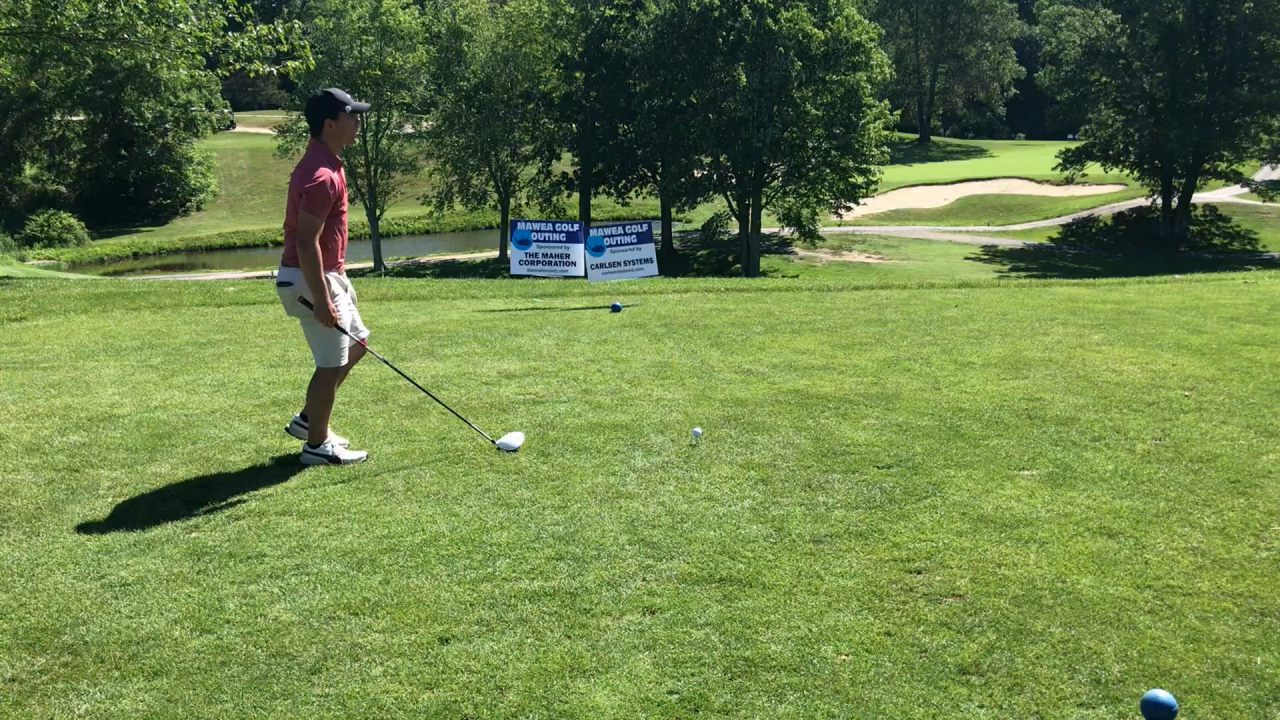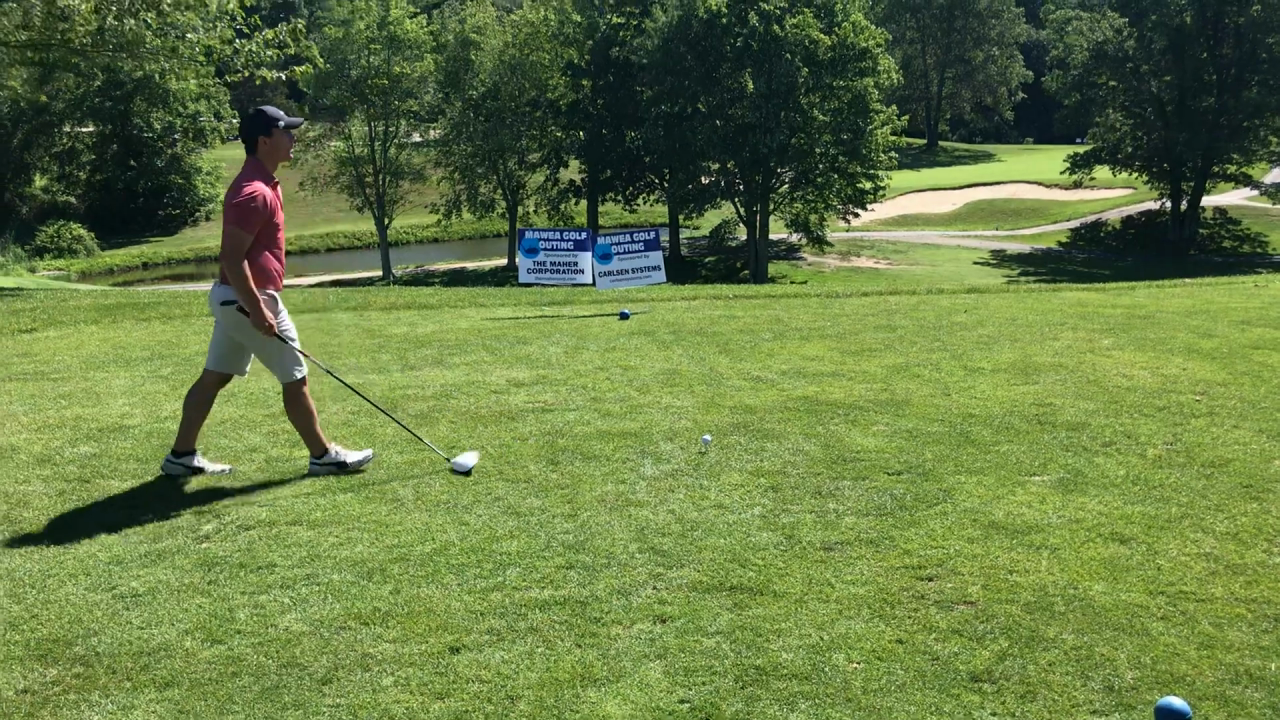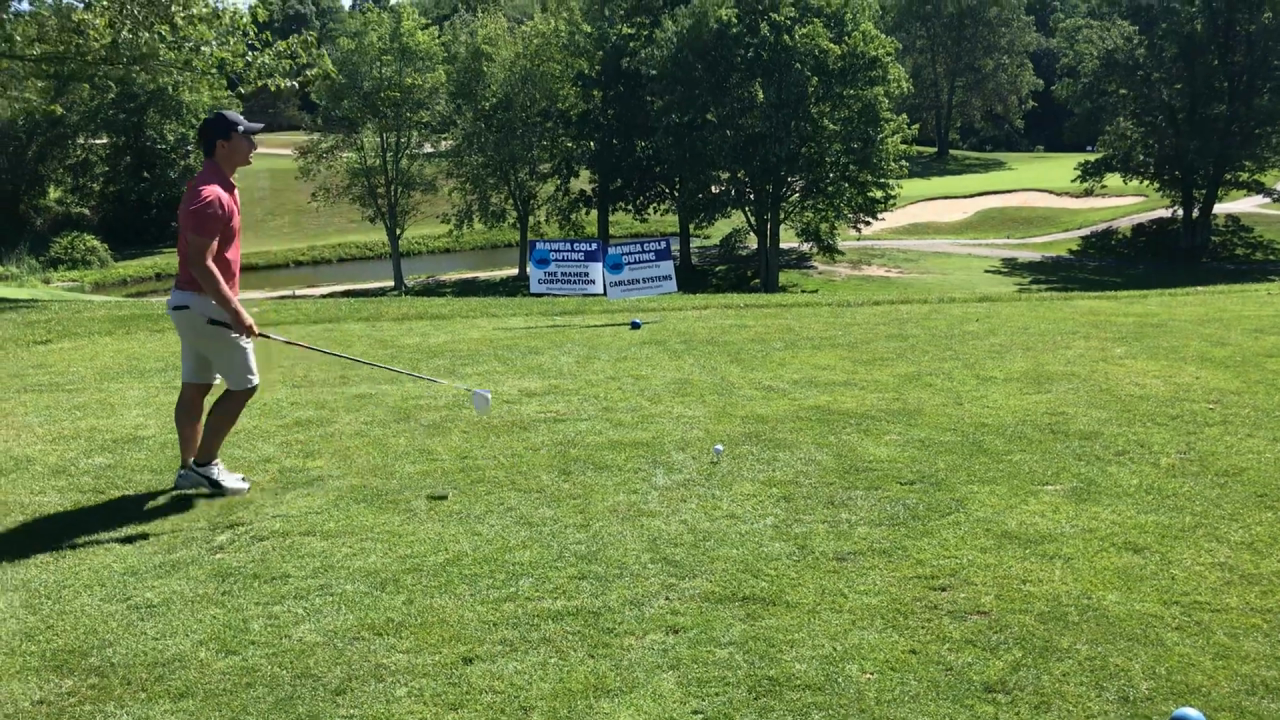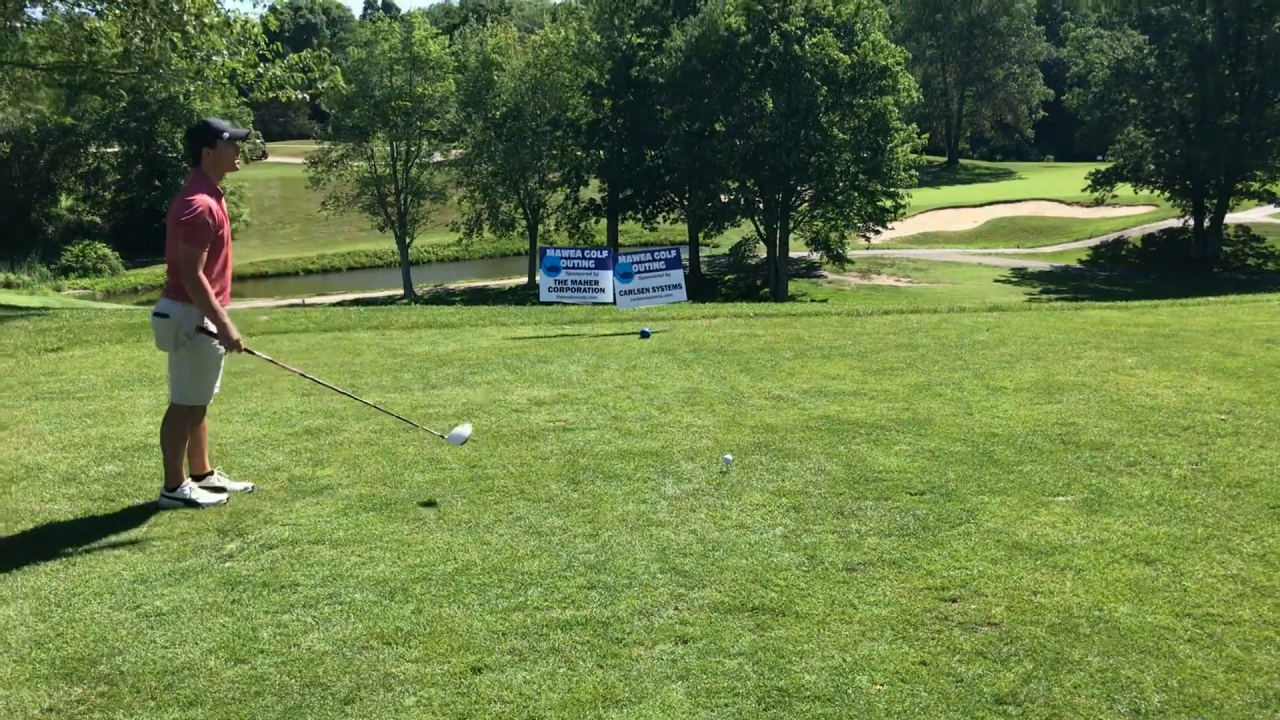
dt=0.3s
person 1, frame 1
left shoulder: (326, 165)
right shoulder: (320, 176)
right elbow: (305, 242)
right wrist: (321, 300)
left hip: (318, 277)
right hip: (308, 280)
left knee: (355, 343)
right knee: (333, 361)
left ankle: (310, 419)
right ankle: (317, 445)
person 1, frame 2
left shoulder: (261, 182)
right shoulder: (254, 192)
right elbow: (233, 257)
right wrist: (258, 310)
left hip: (236, 297)
right hip: (250, 299)
left knee: (215, 377)
right knee: (295, 378)
left ankle: (182, 455)
right ankle: (323, 455)
person 1, frame 3
left shoulder: (218, 187)
right shoulder: (211, 196)
right elbow: (201, 263)
right wrist: (236, 312)
left hip: (199, 303)
right hip: (206, 306)
left knee: (197, 387)
right knee: (243, 384)
left ankle: (196, 465)
right ankle: (202, 466)
person 1, frame 4
left shoulder: (207, 196)
right shoulder: (199, 205)
right elbow: (191, 275)
left wrist: (218, 319)
right wrist: (223, 325)
left hip: (197, 315)
right hip: (192, 317)
left knee: (196, 403)
right knee: (186, 405)
left ankle: (202, 475)
right ankle: (174, 488)
